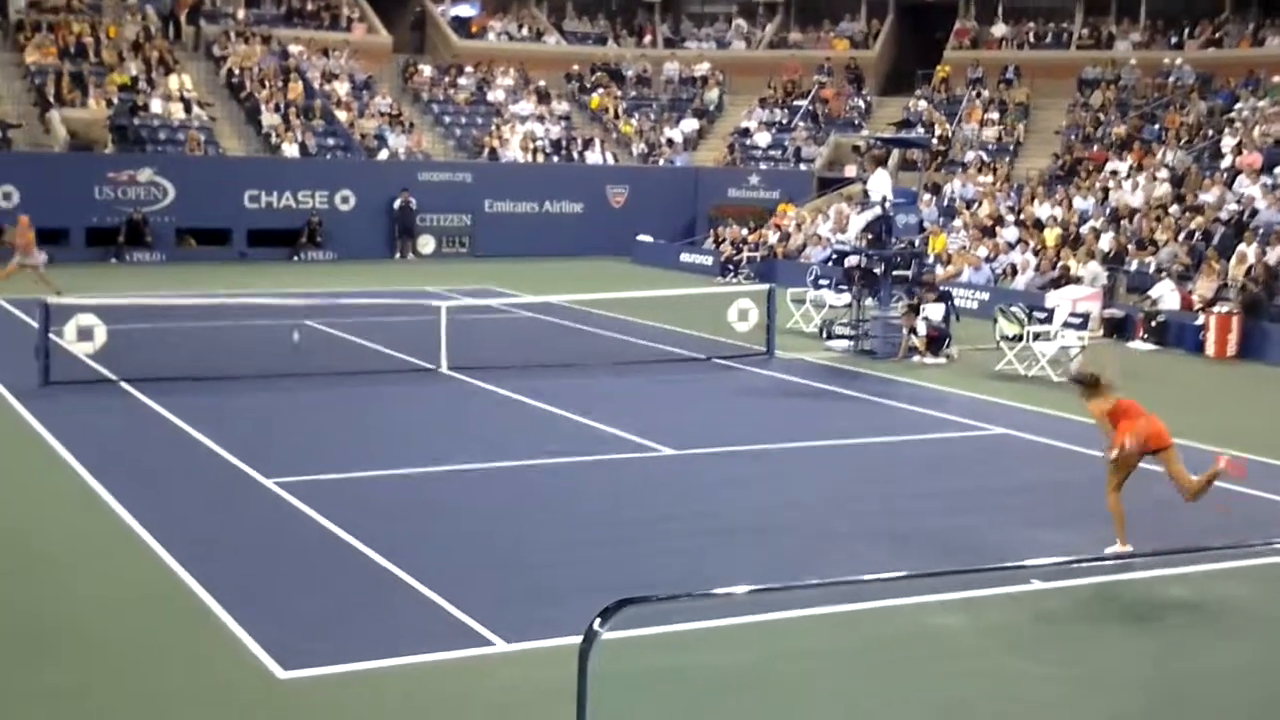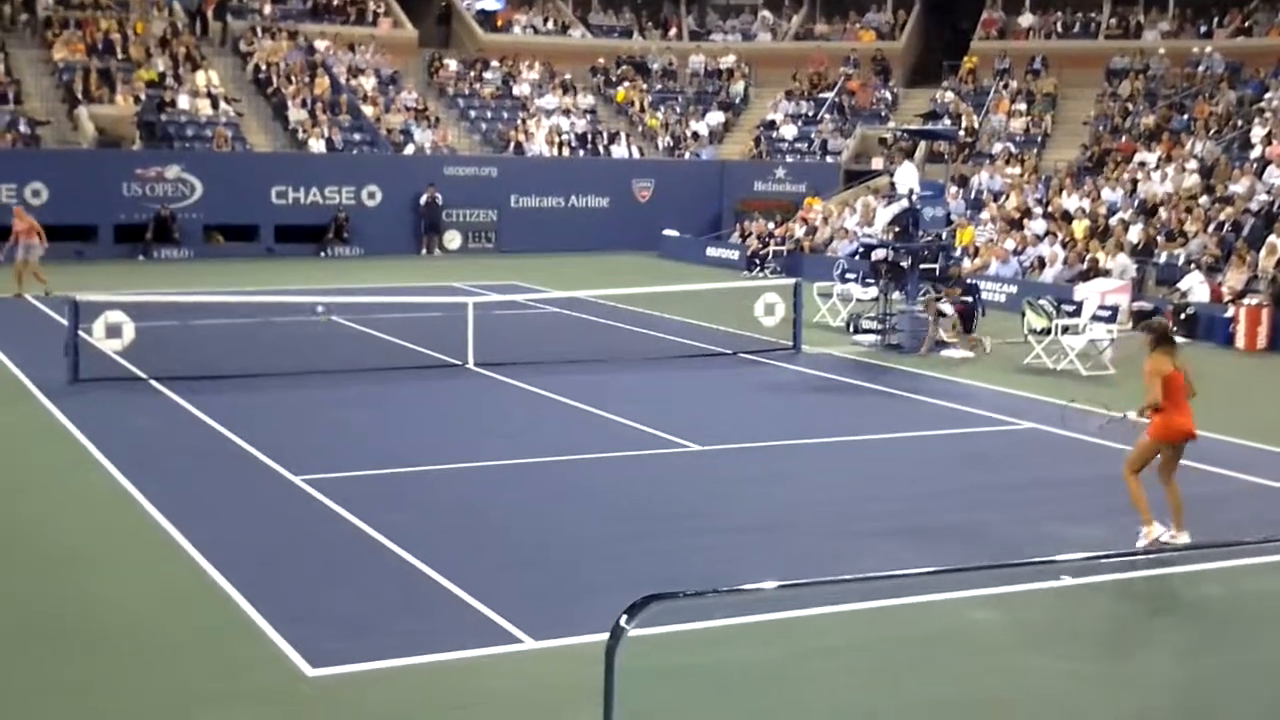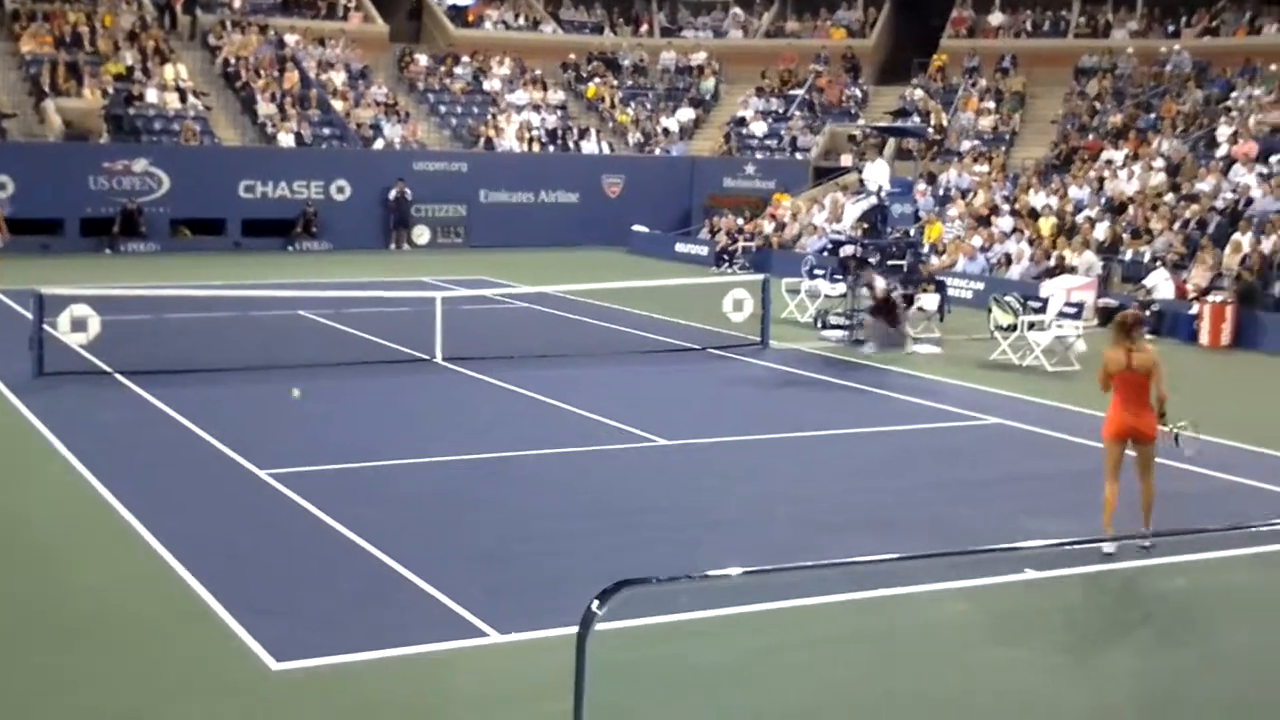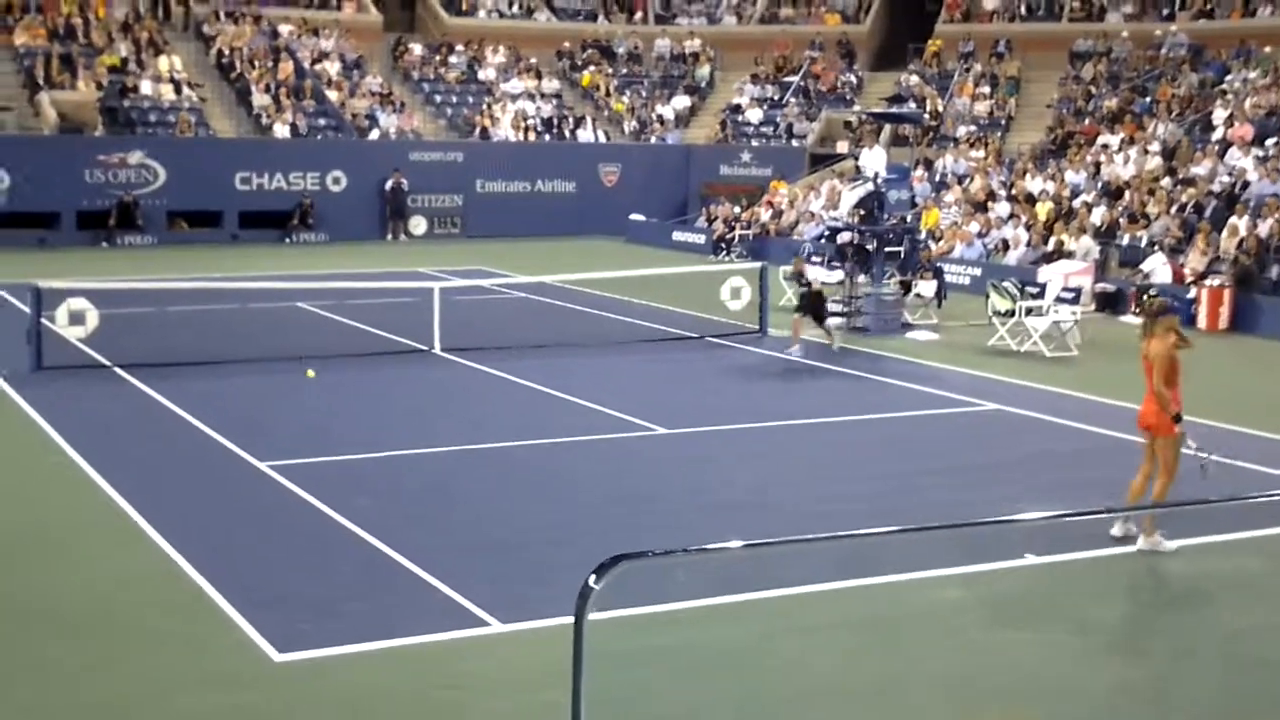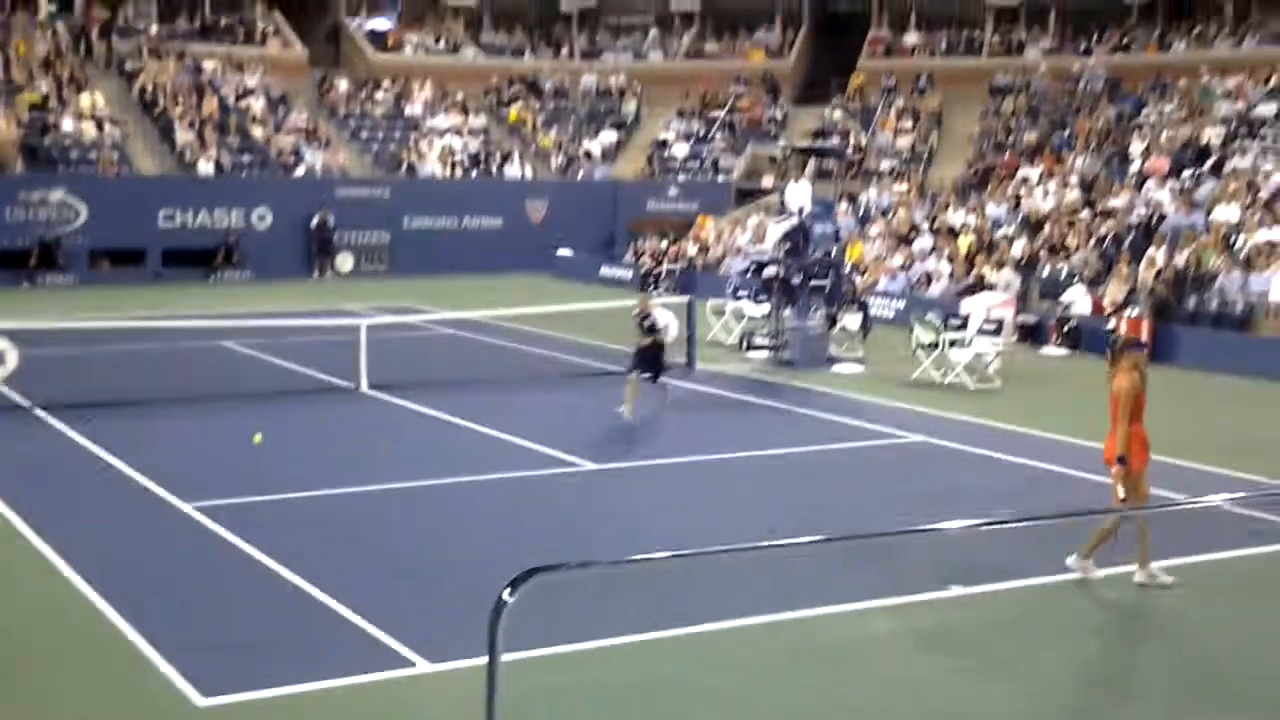
dt=0.5s
person 1, frame 1
left shoulder: (1093, 405)
right shoulder: (1112, 394)
left elbow: (1109, 436)
left wrist: (1114, 452)
left hip: (1135, 435)
right hip: (1157, 430)
left knee: (1113, 488)
right knee: (1190, 491)
left ankle: (1123, 545)
right ankle: (1217, 467)
person 1, frame 2
left shoulder: (1153, 361)
right shoulder: (1176, 359)
left elbow: (1156, 400)
right elbow: (1190, 392)
left wrist: (1144, 409)
left hip: (1165, 424)
right hip: (1185, 423)
left knee: (1130, 471)
right knee: (1167, 477)
left ankle: (1150, 526)
right ankle: (1179, 532)
person 1, frame 3
left shoulder: (1109, 354)
right shoulder: (1150, 354)
right elbow: (1160, 395)
right wrist: (1160, 413)
left hip: (1117, 419)
right hip: (1143, 421)
left knee: (1111, 480)
right knee: (1146, 477)
left ankle: (1109, 538)
right ankle: (1145, 530)
person 1, frame 4
left shoulder: (1151, 340)
right shoulder: (1164, 346)
left elbow: (1186, 343)
right elbow: (1159, 388)
left wrist: (1174, 329)
right wrist: (1177, 418)
left hip: (1150, 410)
right hip: (1163, 413)
left knee: (1148, 469)
right knee: (1165, 476)
left ankle: (1123, 522)
right ankle: (1148, 535)
person 1, frame 5
left shoulder: (1127, 376)
right shoulder: (1127, 382)
left elbow: (1137, 409)
right elbow: (1122, 424)
left wrist: (1141, 375)
right wrist: (1119, 461)
left hip: (1134, 448)
right hip: (1127, 450)
left knee: (1140, 507)
right knee: (1126, 512)
left ankle: (1145, 569)
right ankle: (1082, 557)
